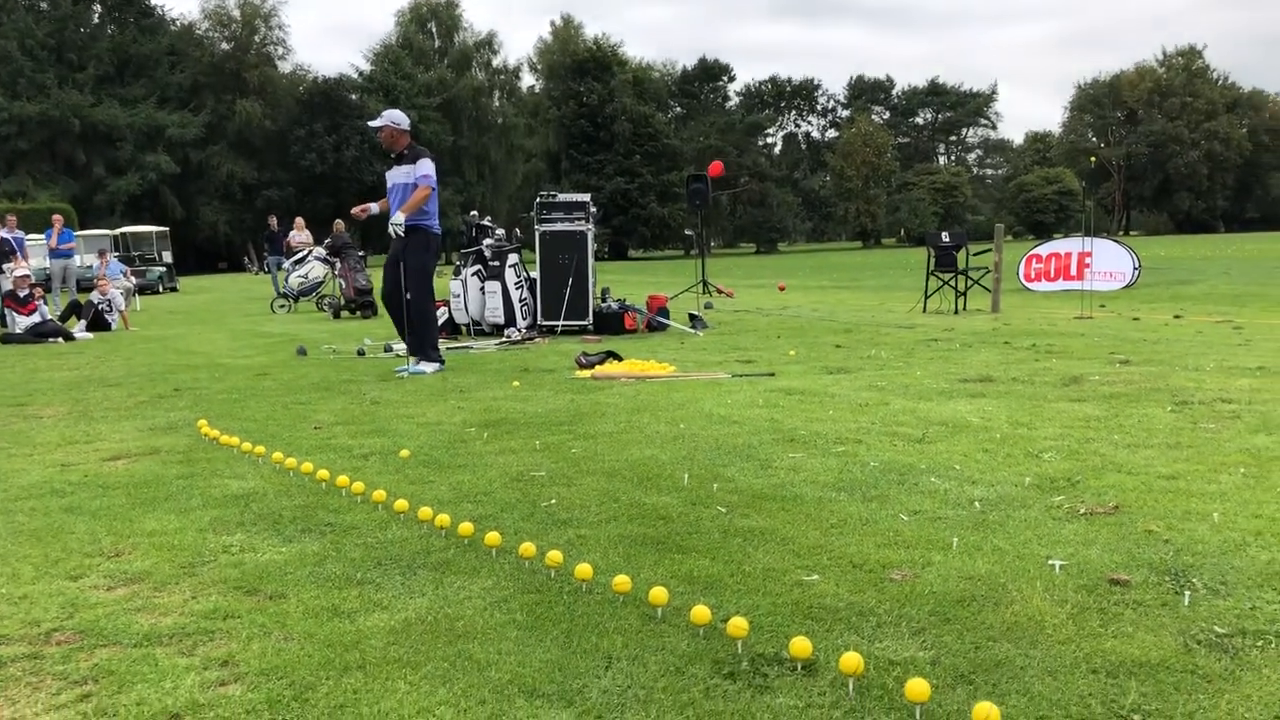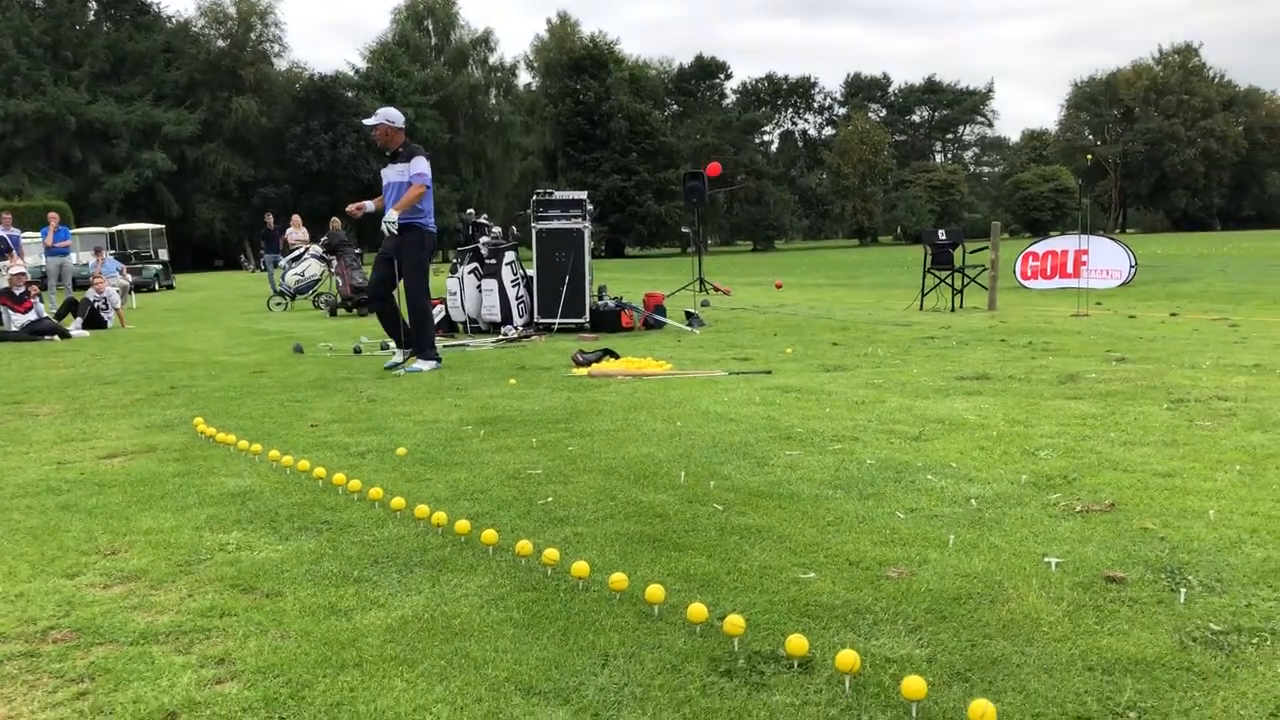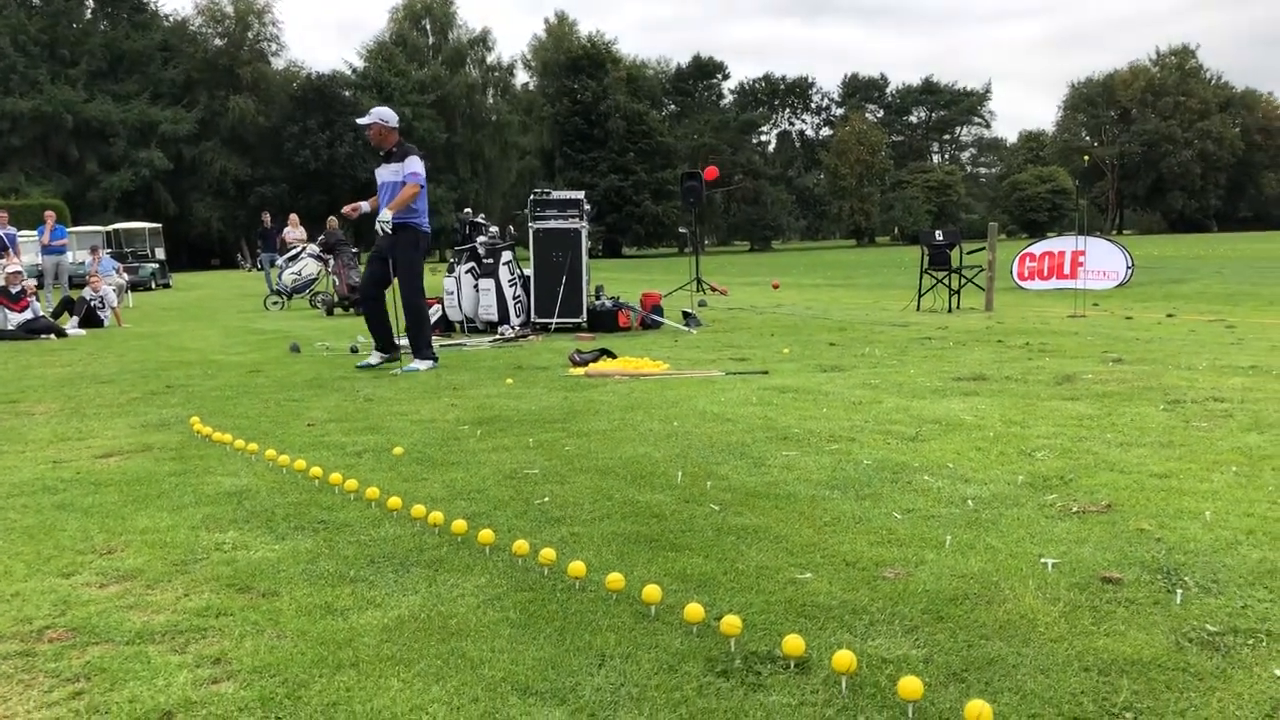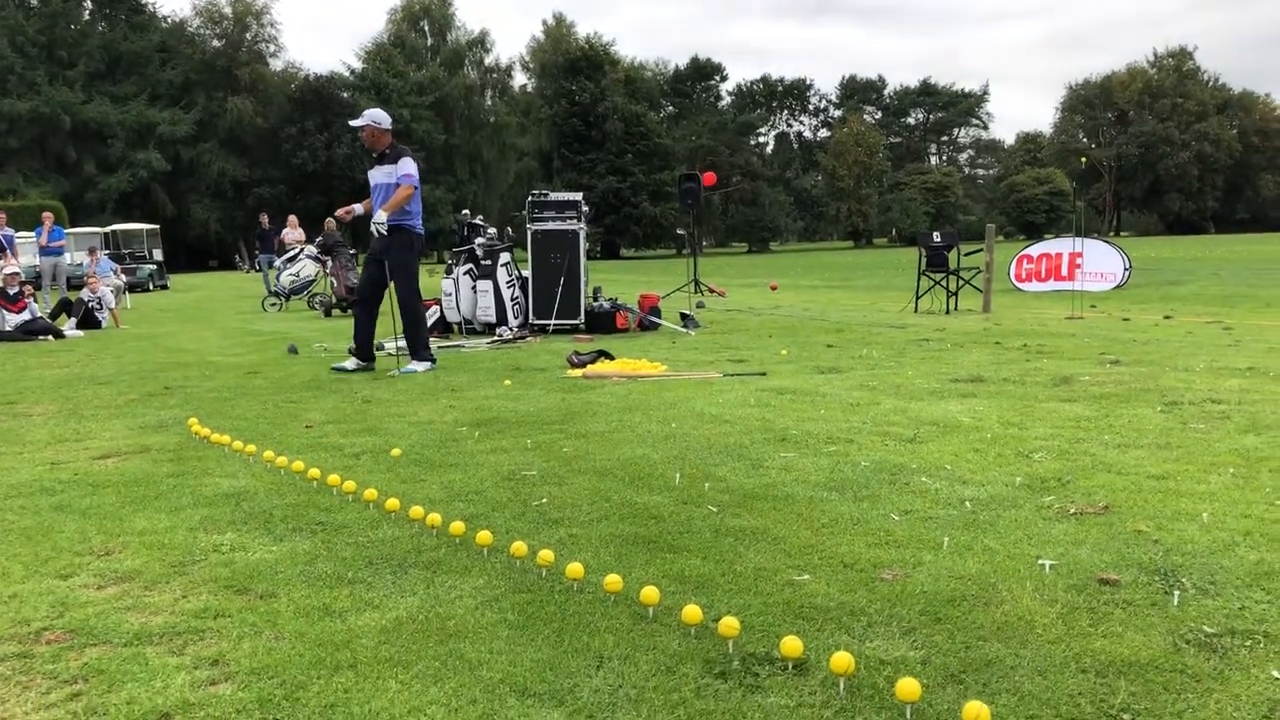
dt=0.1s
person 1, frame 1
left shoulder: (420, 158)
right shoulder: (394, 163)
left elbow: (425, 190)
left wrist: (401, 214)
right wrist: (372, 208)
left hip: (422, 234)
right hip: (400, 236)
left knee: (420, 297)
right knee: (391, 295)
left ankle: (432, 358)
right ankle: (418, 350)
person 1, frame 2
left shoulder: (415, 156)
right shoulder: (389, 162)
left elbow: (419, 189)
left wrist: (394, 212)
right wrist: (368, 206)
left hip: (416, 233)
right hip: (393, 234)
left knee: (416, 295)
right knee: (376, 291)
left ankle: (428, 356)
right ankle: (406, 345)
person 1, frame 3
left shoulder: (409, 155)
right shoulder: (383, 161)
left elbow: (414, 188)
left wrist: (388, 211)
right wrist: (363, 206)
left hip: (410, 233)
right hip: (386, 234)
left knee: (411, 295)
right knee: (368, 291)
left ankle: (425, 356)
right ankle: (386, 348)
person 1, frame 4
left shoulder: (402, 157)
right shoulder: (376, 163)
left elbow: (407, 189)
left wrist: (382, 212)
right wrist: (357, 209)
left hip: (404, 234)
right hip: (381, 236)
left knee: (407, 297)
right knee: (365, 295)
left ankle: (422, 357)
right ankle: (362, 356)
